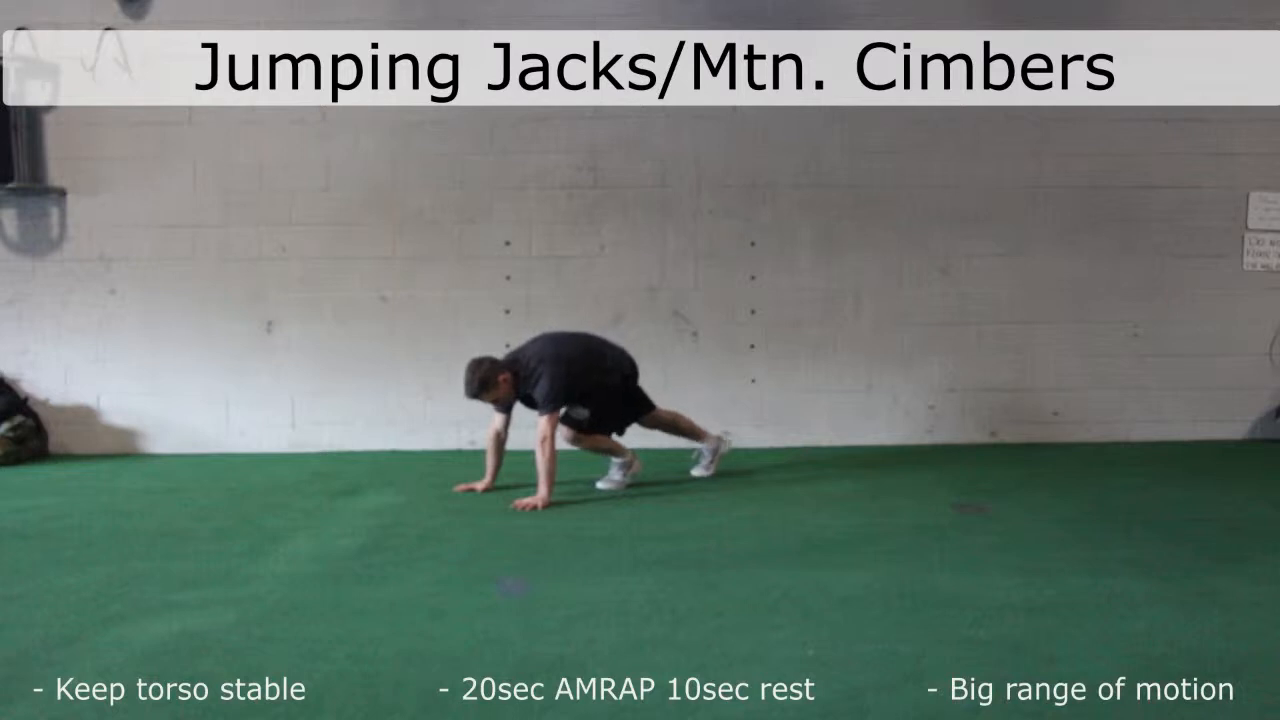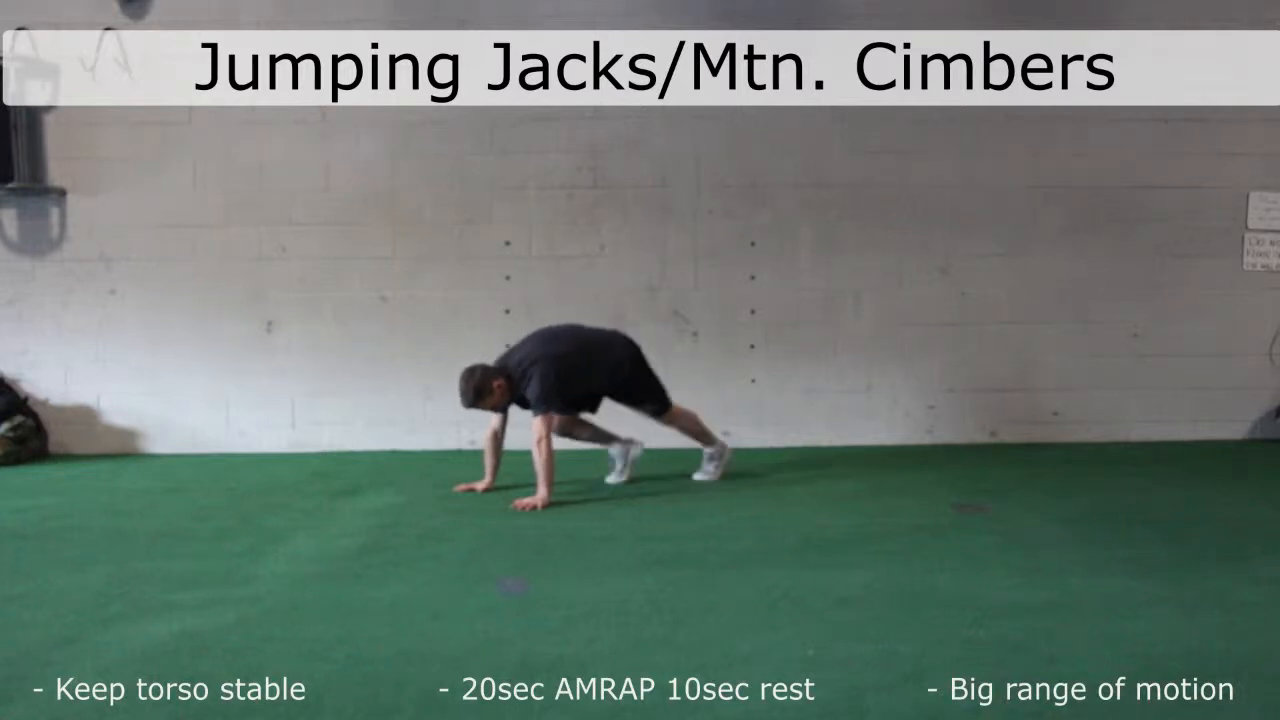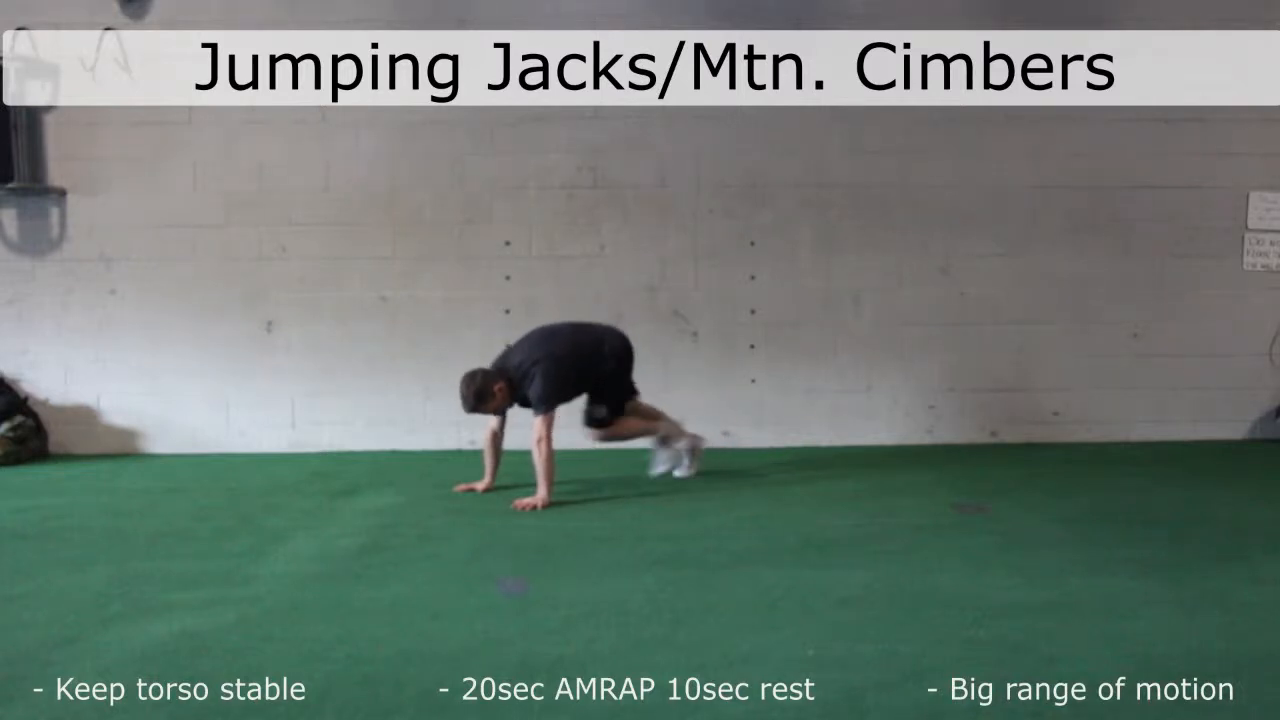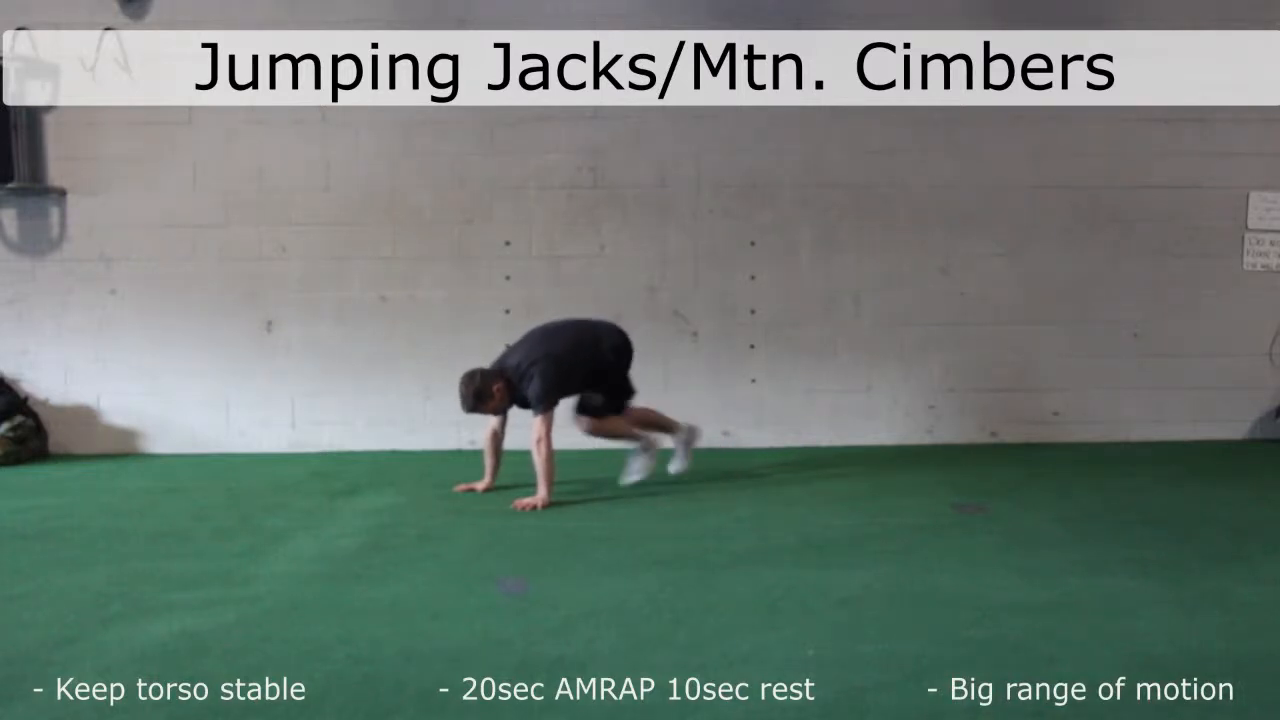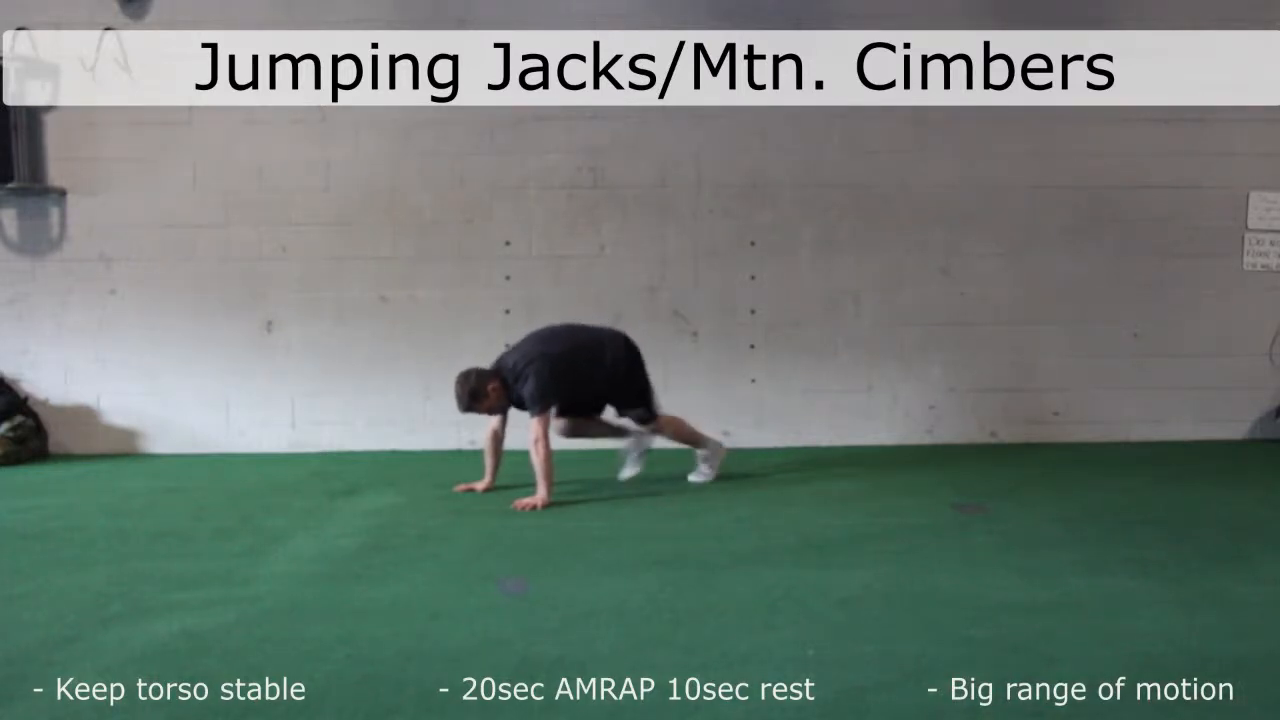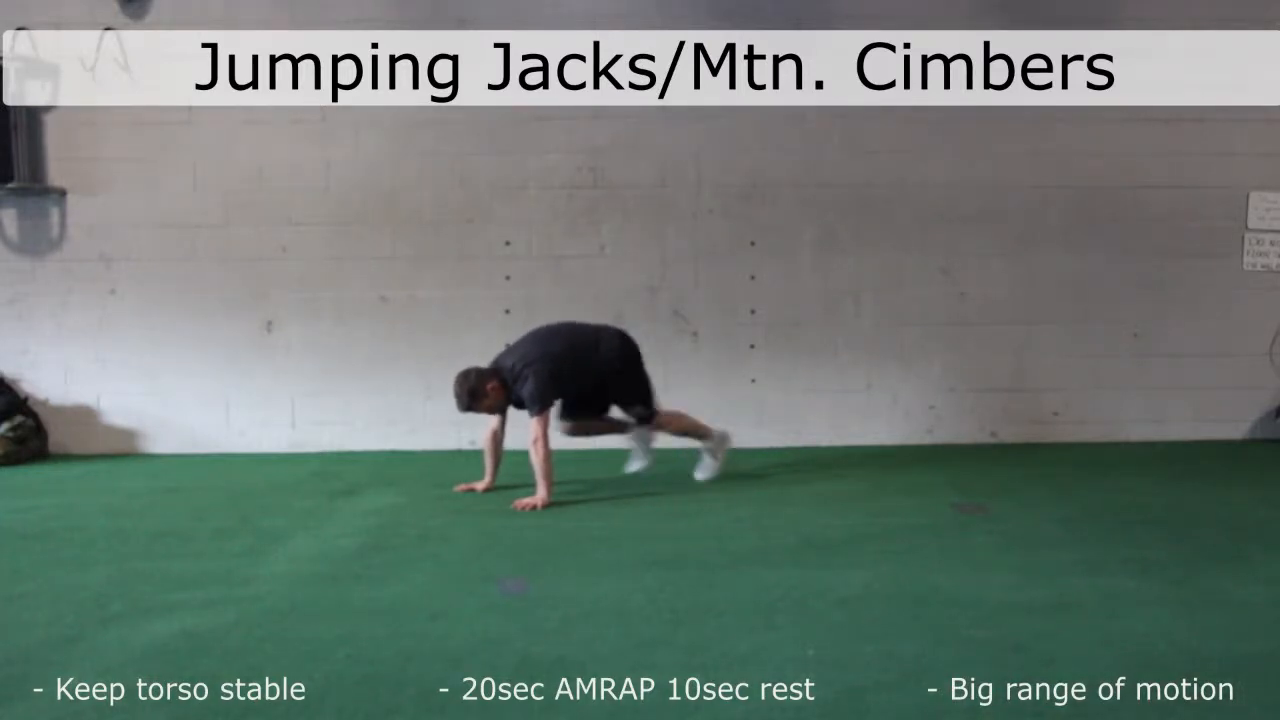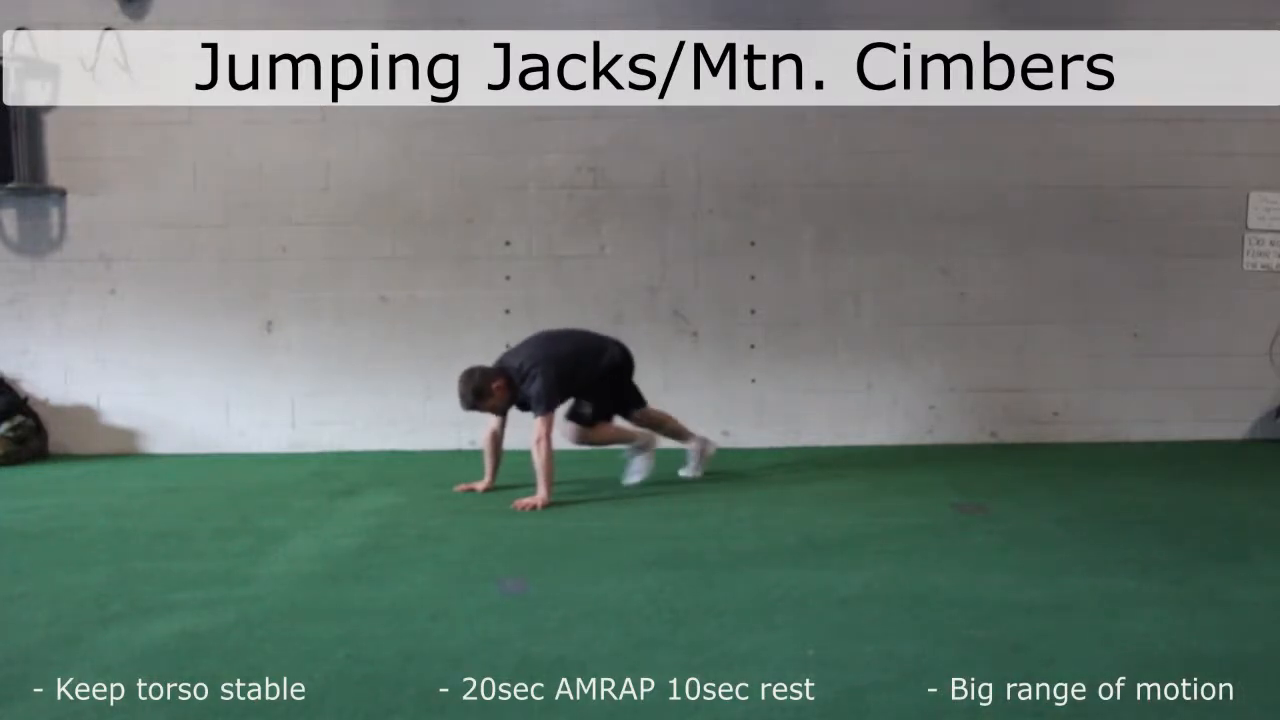
dt=0.5s
person 1, frame 1
left shoulder: (545, 375)
right shoulder: (506, 373)
left elbow: (545, 438)
right elbow: (497, 431)
left wrist: (543, 495)
right wrist: (488, 480)
left hip: (616, 371)
right hip: (597, 372)
left knee: (570, 431)
right knee: (650, 418)
left ankle: (624, 461)
right ankle: (711, 444)
person 1, frame 2
left shoulder: (537, 377)
right shoulder: (500, 373)
left elbow: (540, 438)
right elbow: (496, 430)
left wrist: (543, 494)
right wrist: (488, 479)
left hip: (618, 357)
right hip: (590, 367)
left knee: (661, 410)
right knee: (560, 422)
left ankle: (716, 450)
right ankle: (621, 448)
person 1, frame 3
left shoulder: (538, 378)
right shoulder: (496, 376)
left elbow: (541, 438)
right elbow: (494, 431)
left wrist: (543, 494)
right wrist: (487, 480)
left hip: (612, 352)
right hip: (591, 354)
left knee: (601, 429)
right knee: (629, 408)
left ankle: (665, 433)
right ankle: (686, 442)
person 1, frame 4
left shoulder: (537, 377)
right shoulder: (497, 376)
left elbow: (541, 438)
right elbow: (495, 431)
left wrist: (543, 494)
right wrist: (487, 480)
left hip: (611, 348)
right hip: (591, 354)
left knee: (590, 422)
right knee: (616, 413)
left ankle: (644, 444)
right ankle: (681, 433)
person 1, frame 5
left shoulder: (531, 379)
right shoulder: (498, 376)
left elbow: (538, 439)
right elbow: (495, 430)
left wrist: (543, 494)
right wrist: (488, 480)
left hip: (616, 358)
right hip: (590, 366)
left knee: (651, 420)
right knee: (565, 426)
left ankle: (708, 449)
right ankle: (634, 440)
person 1, frame 6
left shoulder: (530, 379)
right shoulder: (497, 375)
left elbow: (538, 439)
right elbow: (494, 431)
left wrist: (543, 494)
right wrist: (487, 479)
left hip: (612, 353)
right hip: (589, 363)
left knee: (648, 417)
right knee: (572, 425)
left ankle: (715, 442)
right ankle: (638, 434)
person 1, frame 7
left shoulder: (537, 379)
right shoulder: (499, 375)
left elbow: (541, 439)
right elbow: (494, 431)
left wrist: (543, 495)
right wrist: (487, 480)
left hip: (611, 363)
right hip: (597, 364)
left knee: (575, 431)
right knee: (639, 415)
left ankle: (640, 441)
right ankle: (695, 445)
